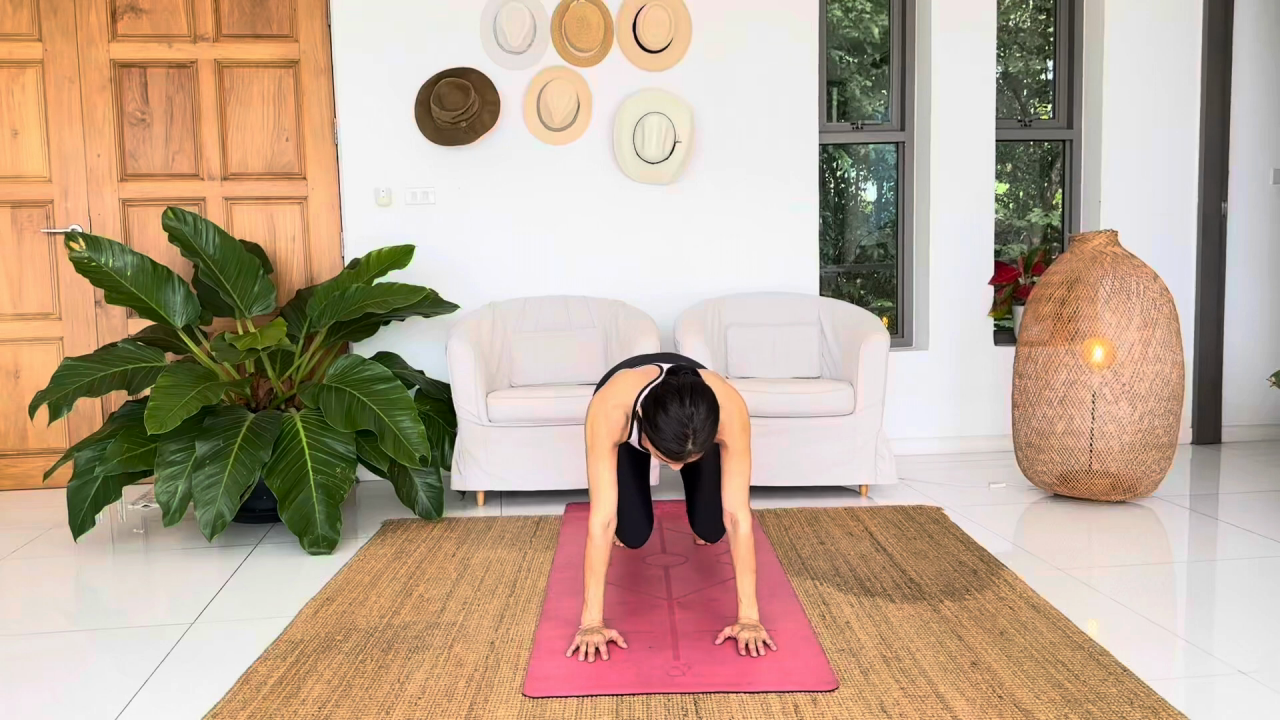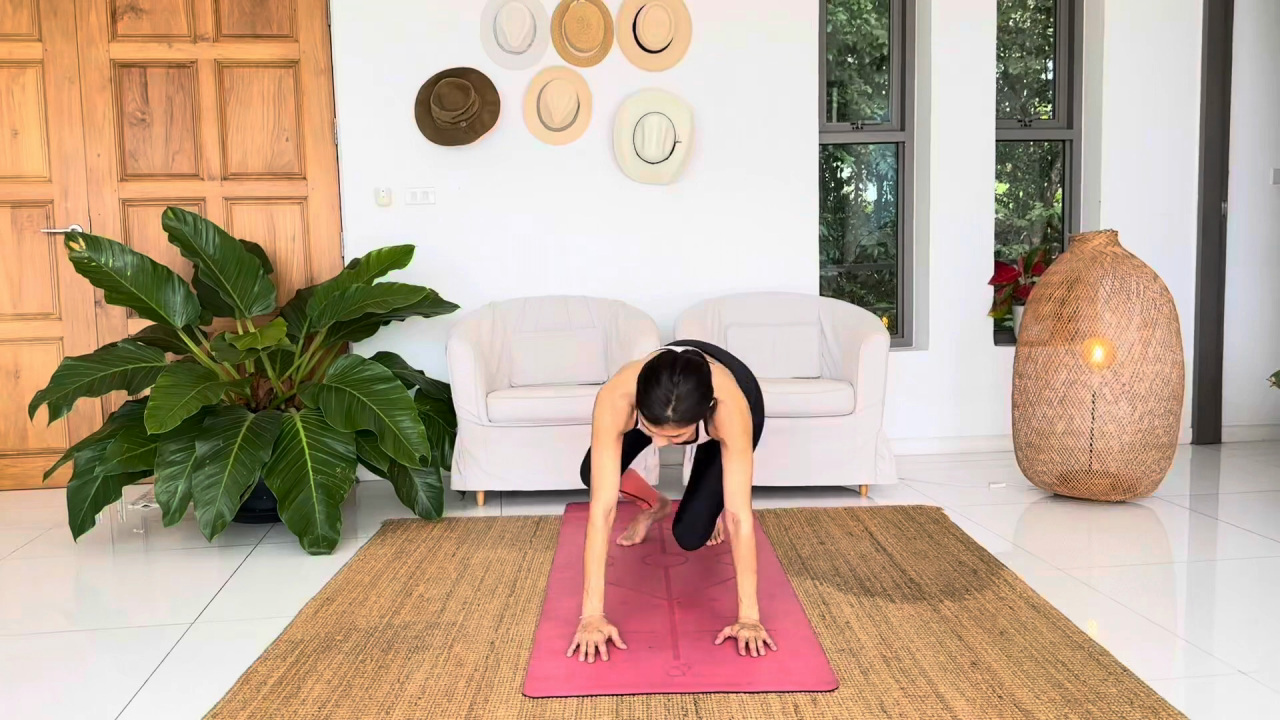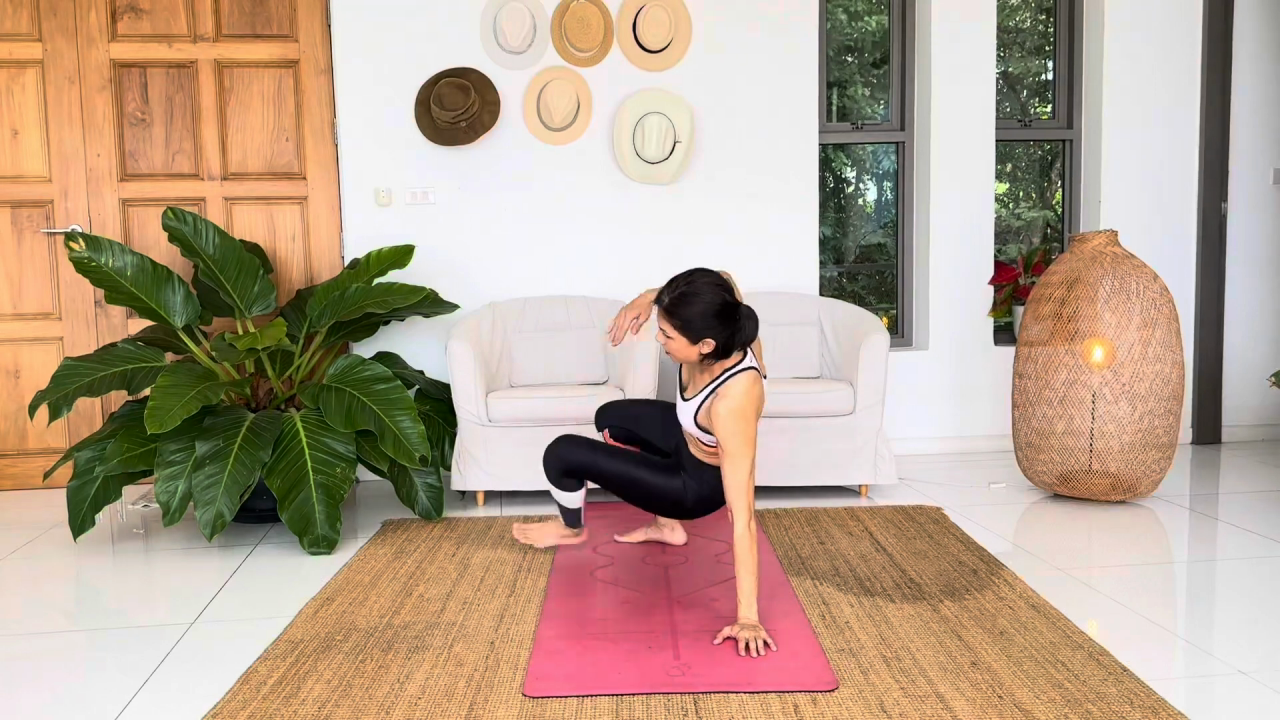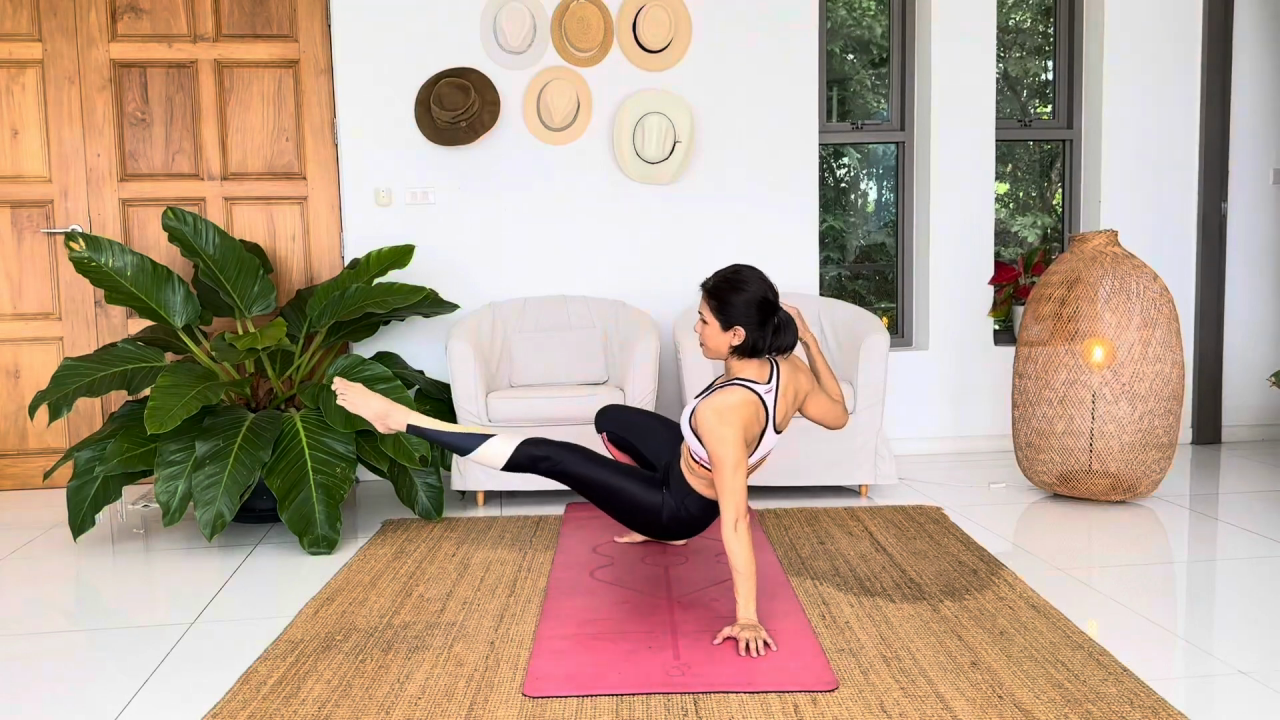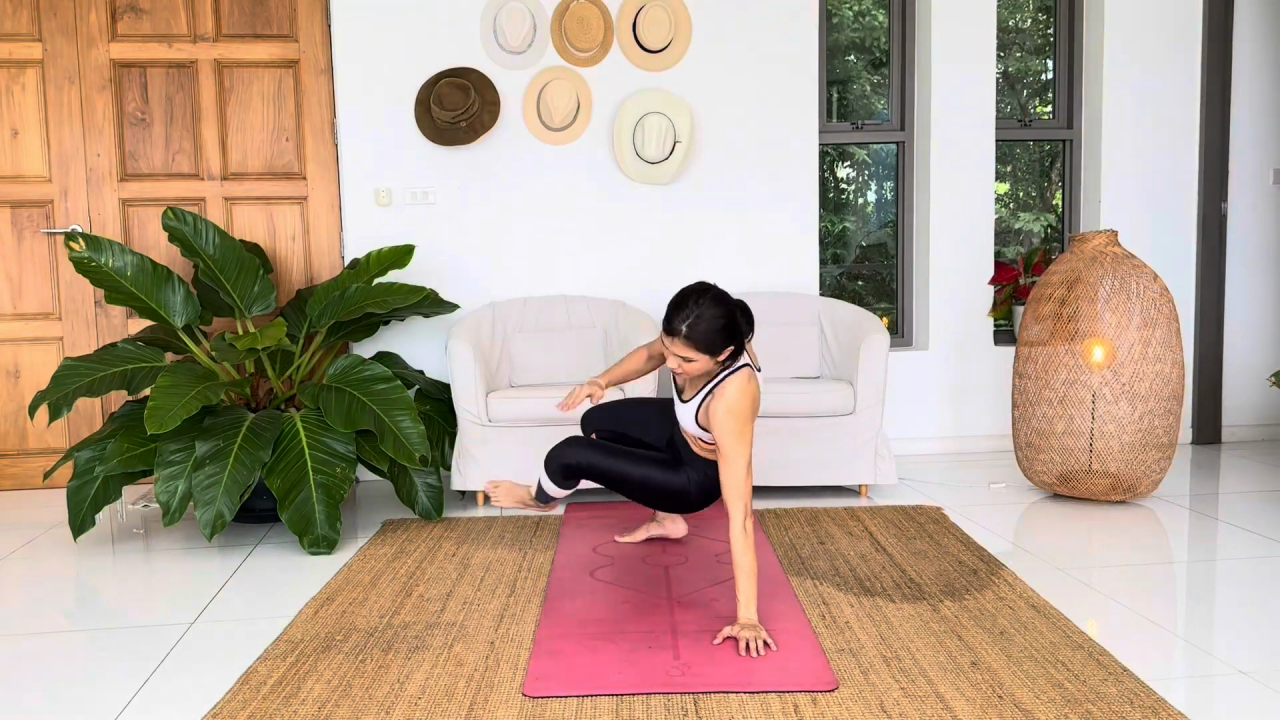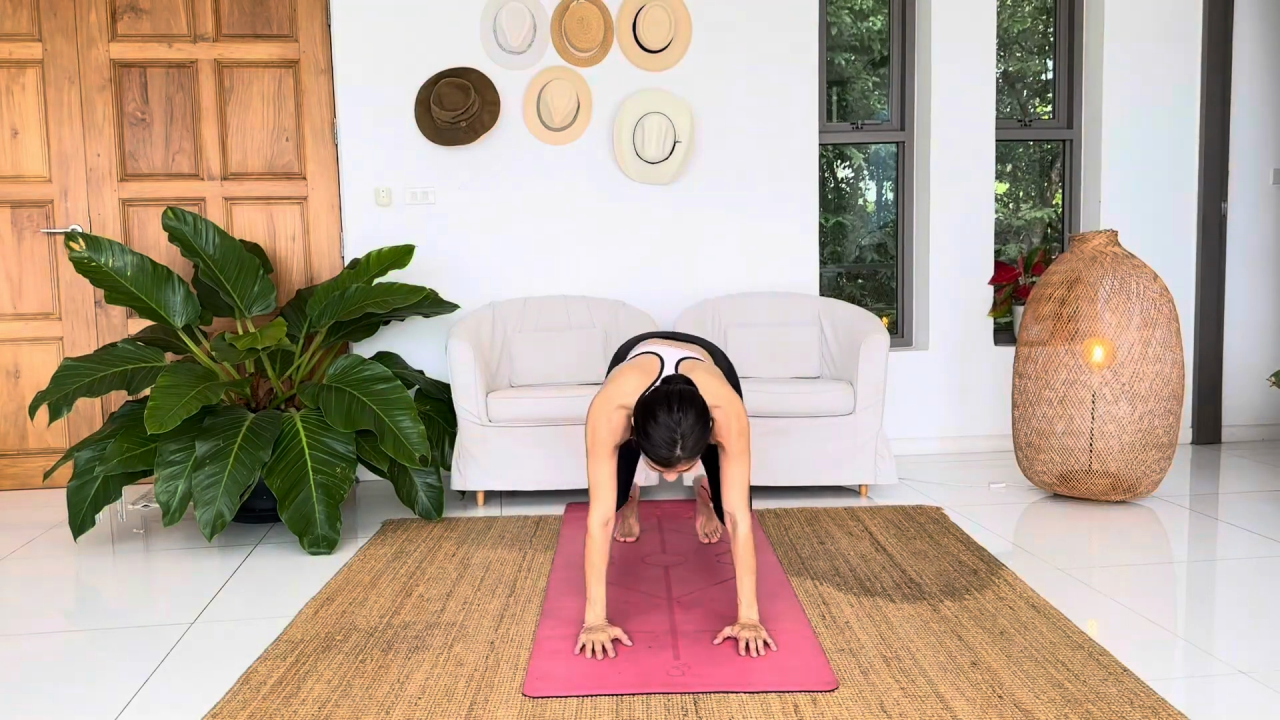
dt=0.5s
person 1, frame 1
left shoulder: (728, 408)
right shoulder: (610, 408)
left elbow: (738, 516)
right elbow: (602, 519)
left wrist: (749, 616)
right wrist: (591, 621)
right hip: (628, 417)
left knee: (711, 530)
right knee: (633, 534)
right ankle: (633, 502)
person 1, frame 2
left shoulder: (730, 405)
right shoulder: (618, 395)
left elbow: (741, 517)
right elbow: (601, 509)
left wrist: (749, 616)
right wrist: (592, 614)
right hip: (656, 386)
left knee: (690, 534)
right knee: (594, 474)
left ankle: (715, 504)
right ankle: (655, 507)
person 1, frame 3
left shoulder: (736, 399)
left elbow: (741, 517)
right elbow: (724, 282)
left wrist: (747, 618)
right wrist: (647, 300)
left hip: (699, 482)
right hip: (690, 440)
left knee: (562, 452)
right knee: (608, 419)
left ankle: (570, 529)
right ankle: (667, 526)
person 1, frame 4
left shoulder: (722, 409)
right shoulder: (788, 368)
left elbow: (735, 521)
right elbow: (838, 415)
left wrist: (747, 618)
right wrist: (808, 337)
left hip: (681, 505)
right hip: (687, 464)
left knee: (544, 455)
right knee: (609, 420)
left ankle: (404, 420)
right ankle: (657, 528)
person 1, frame 5
left shoulder: (734, 398)
left elbow: (739, 514)
right elbow: (651, 353)
left wrist: (747, 618)
right wrist: (605, 381)
left hip: (697, 474)
right hip: (682, 430)
left knee: (567, 457)
right knee: (594, 422)
left ankle: (538, 496)
right ankle: (663, 520)
person 1, frame 6
left shoulder: (725, 408)
right shoulder: (611, 407)
left elbow: (738, 517)
right elbow: (600, 518)
left wrist: (748, 616)
right wrist: (594, 618)
left knee: (727, 510)
right knee: (610, 497)
left ankle: (706, 494)
right ankle: (628, 500)
